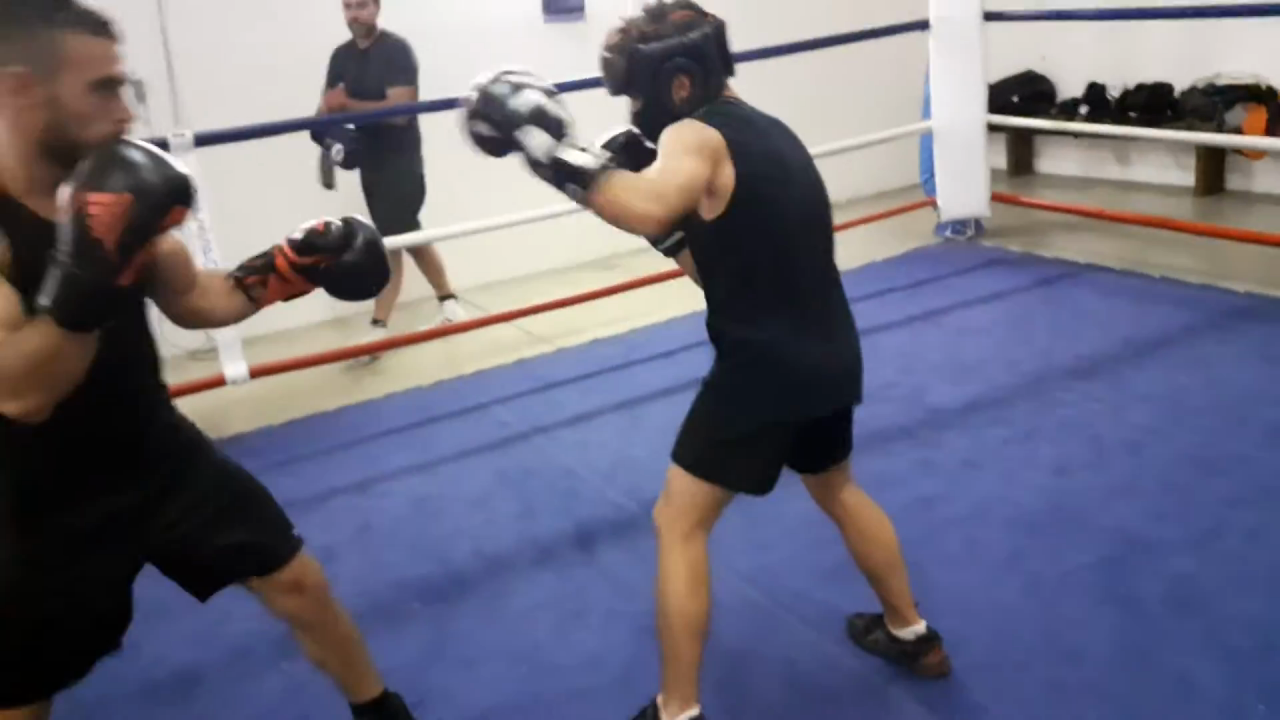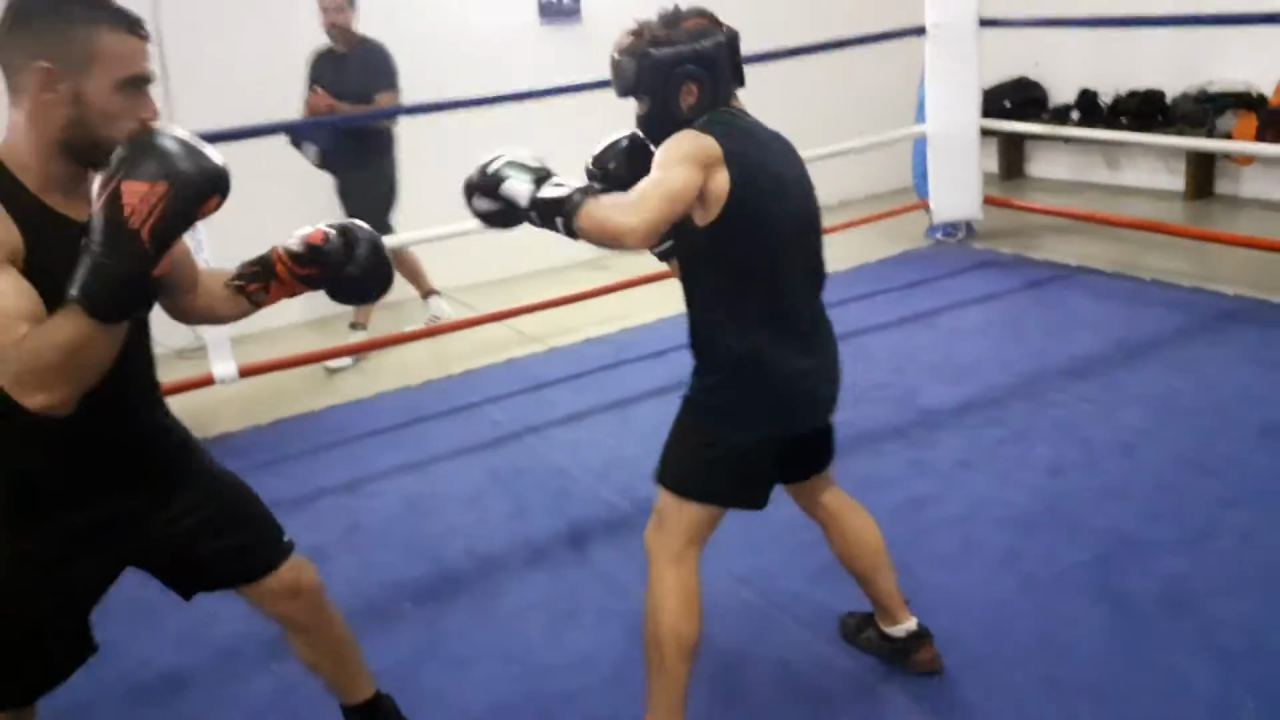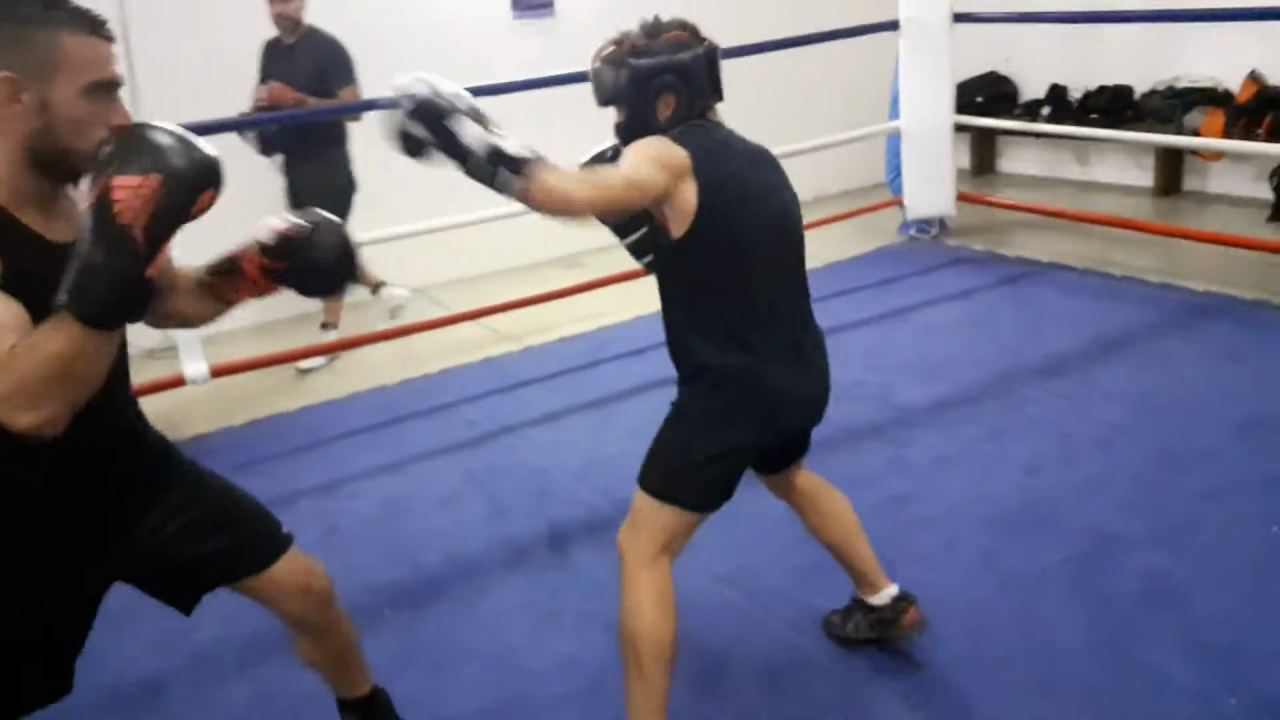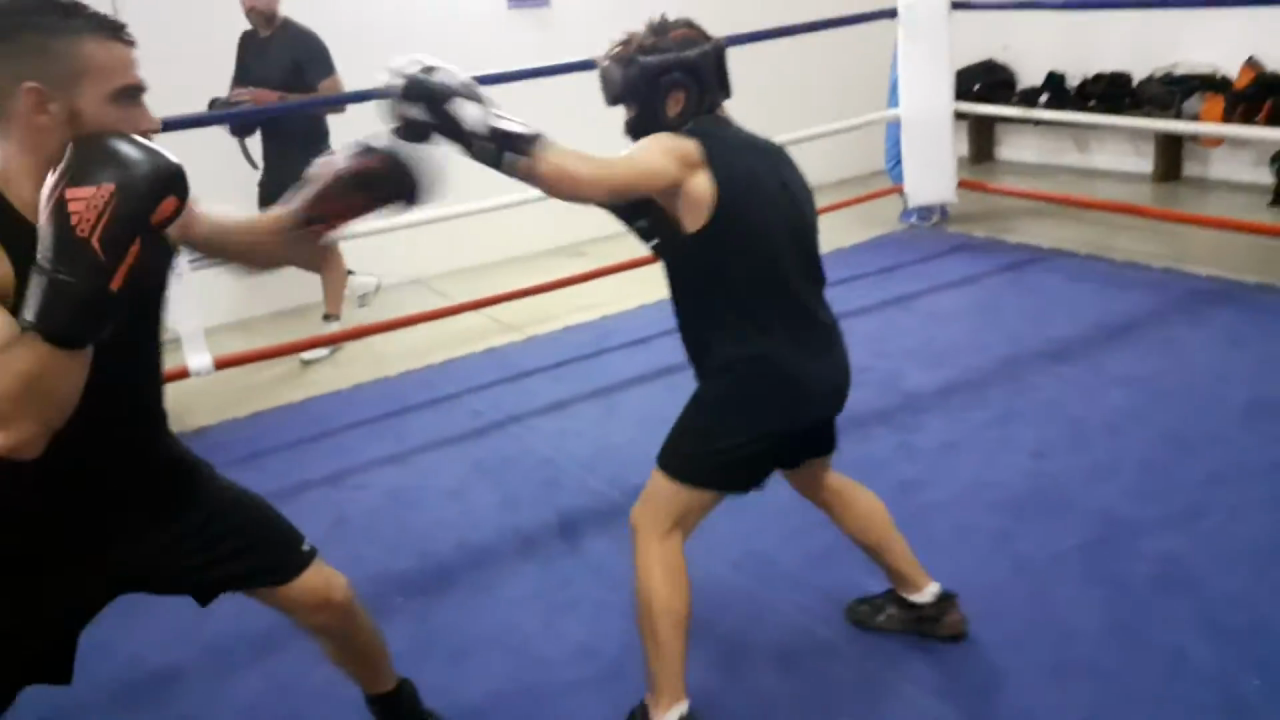
dt=0.1s
person 1, frame 1
left shoulder: (95, 183)
left elbow: (195, 300)
left wrist: (295, 266)
right wrist: (89, 262)
left hip: (164, 457)
left knee: (300, 584)
person 1, frame 2
left shoulder: (109, 181)
left elbow: (199, 299)
left wrist: (301, 263)
right wrist: (120, 252)
left hip: (153, 459)
left knee: (294, 590)
person 1, frame 3
left shoulder: (89, 190)
left elbow: (177, 300)
left wrist: (268, 261)
right wrist: (114, 253)
left hip: (135, 473)
left knee: (304, 587)
person 1, frame 4
left shoulder: (138, 191)
left elbow: (260, 243)
left wrist: (332, 189)
right wrist: (76, 267)
left hip: (151, 482)
left knee: (326, 597)
person 2, frame 1
left shoulder: (695, 137)
right shoulder: (771, 135)
left elbow: (646, 212)
left wrist: (547, 142)
right wrist: (640, 181)
left hip: (762, 370)
right hip: (830, 357)
left knee: (678, 525)
right knee: (836, 490)
right ankle: (911, 632)
person 2, frame 2
left shoulder: (696, 150)
right shoulder: (774, 150)
left elbow: (634, 225)
left wrist: (533, 189)
right wrist: (667, 206)
left hip: (741, 388)
right hip: (809, 371)
left knee: (671, 548)
right knee: (816, 493)
right ankle: (902, 630)
person 2, frame 3
left shoulder: (667, 158)
right shoulder: (757, 162)
left elbow: (576, 194)
left wrist: (468, 136)
right wrist: (639, 221)
left hip: (727, 392)
right hip: (798, 375)
left knee: (643, 549)
right knee: (791, 477)
right ankle: (884, 602)
person 2, frame 4
left shoulder: (684, 152)
right shoulder: (771, 160)
left elbow: (577, 176)
left wrist: (464, 116)
right wrist: (657, 216)
left hip: (761, 377)
right hip: (817, 367)
left knee: (656, 527)
right knee: (816, 480)
right ankle: (925, 599)
person 3, frame 1
left shoulder: (396, 50)
right shoulder: (341, 56)
left elbow: (397, 109)
right elbow: (328, 109)
left wrist: (344, 105)
right wrist: (331, 127)
left hip: (400, 160)
right hip: (370, 161)
left knee: (387, 242)
right knee: (408, 237)
left ankle: (378, 330)
right ankle: (449, 302)
person 3, frame 2
left shoulder: (374, 55)
right shoulder: (321, 61)
left elbow: (387, 114)
right elbow: (314, 111)
left wrist: (333, 107)
left hip: (374, 166)
right hip: (345, 167)
left ankle: (359, 334)
right ankle: (433, 298)
person 3, frame 3
left shoulder: (326, 48)
right shoulder: (271, 50)
left elbow: (352, 107)
right elbow: (266, 105)
left wrist: (297, 100)
right wrist: (263, 127)
left hip: (327, 163)
right hip: (295, 165)
left ankle: (330, 333)
right ankle: (384, 290)
person 3, frame 4
left shoulder: (302, 40)
right shoulder: (247, 43)
left elbow: (335, 99)
right elbow: (241, 93)
left wrist: (275, 100)
right wrist: (237, 104)
left hip: (308, 158)
right hip: (274, 160)
left ankle: (332, 323)
right ankle: (354, 280)
